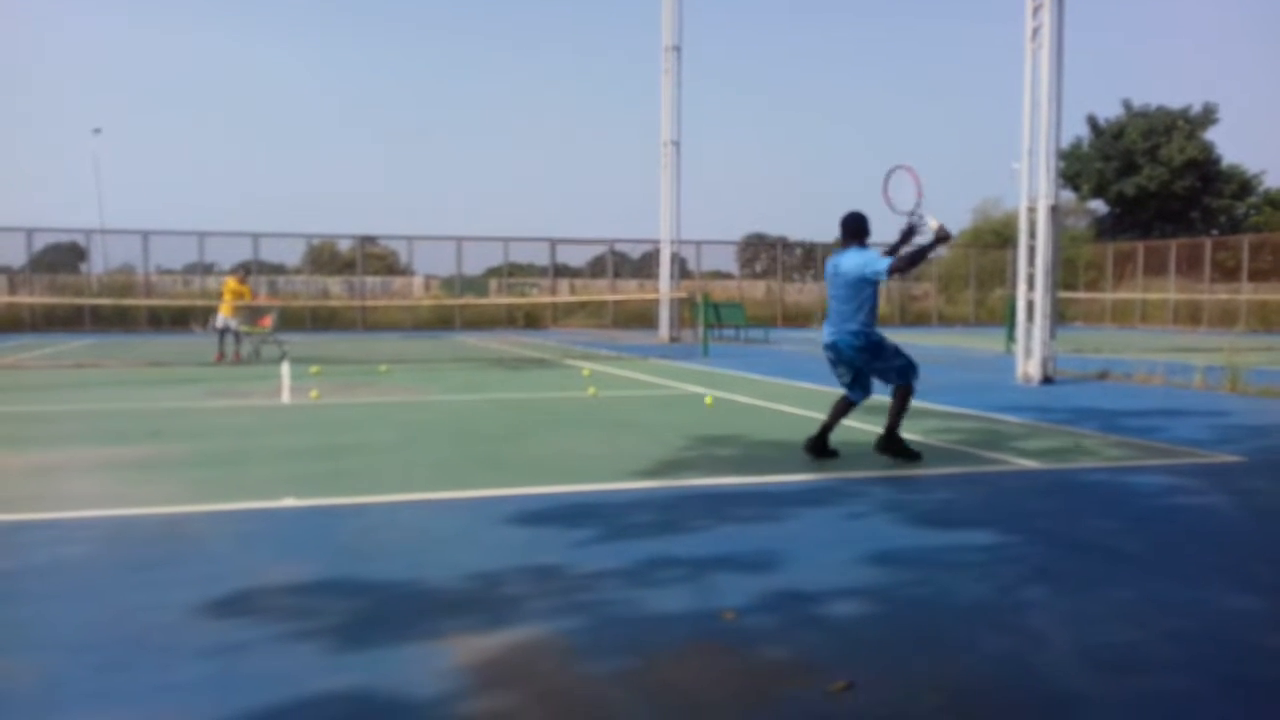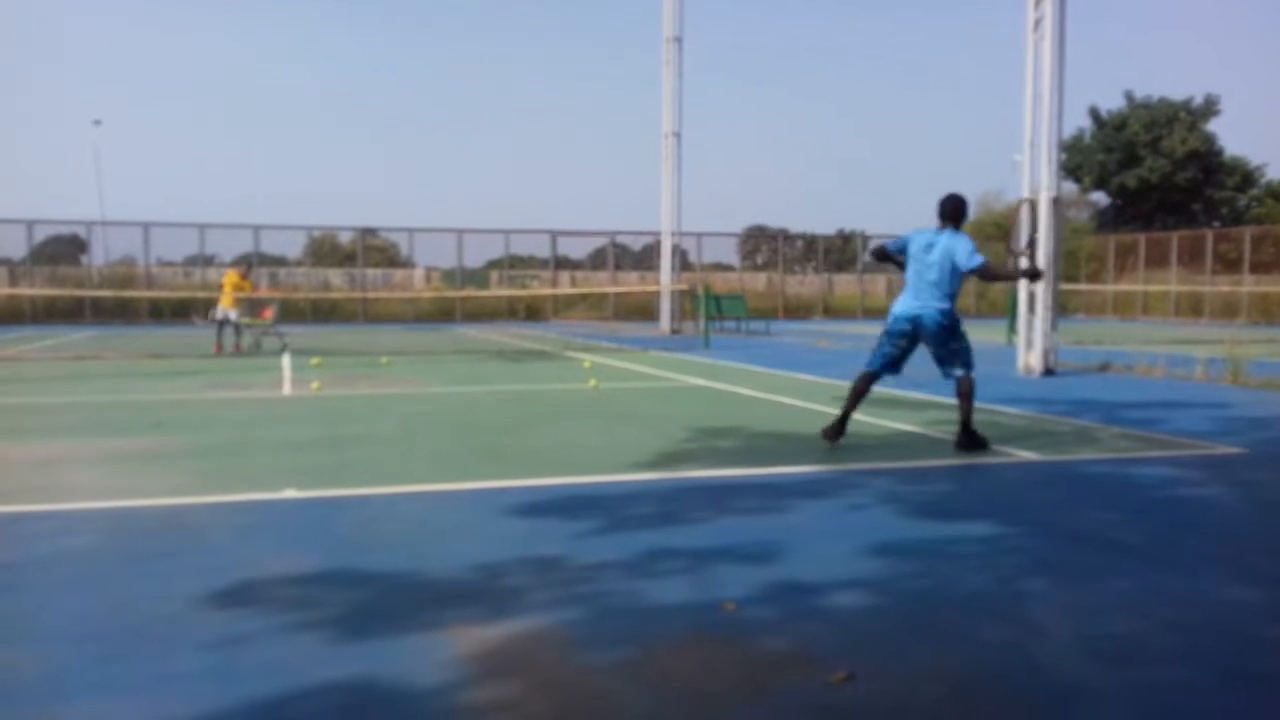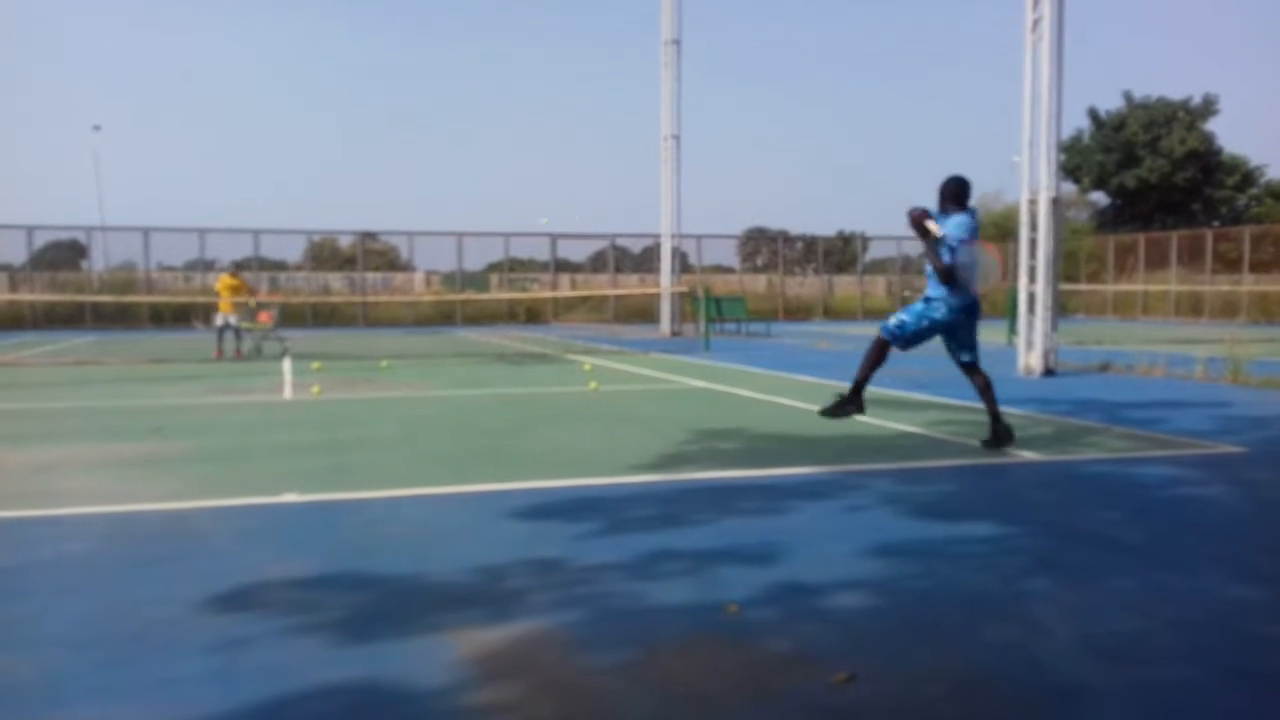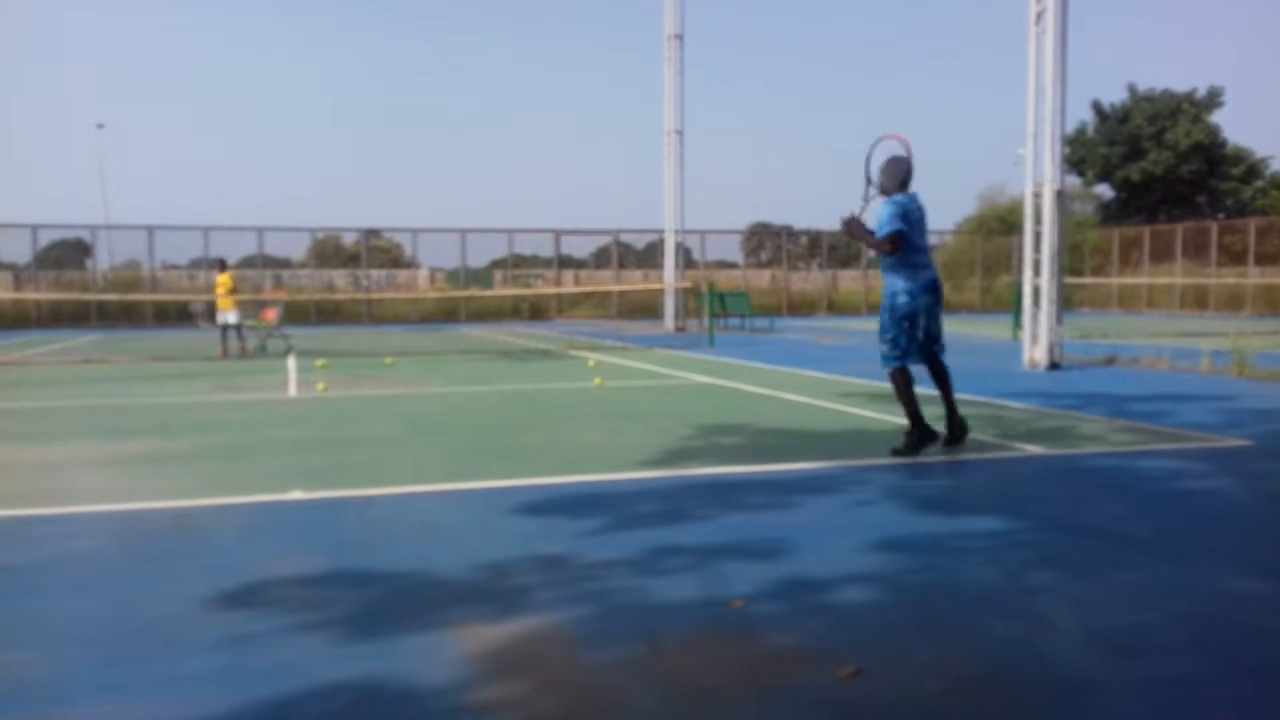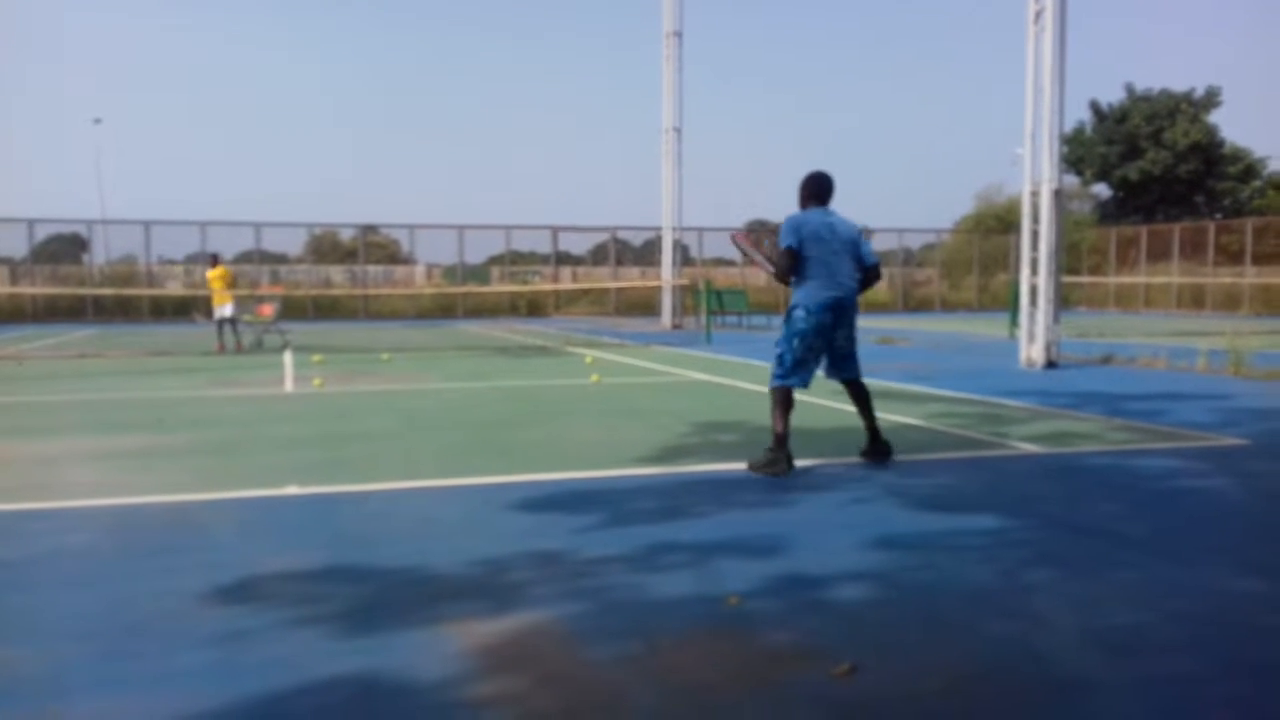
dt=0.4s
person 1, frame 1
left shoulder: (833, 262)
right shoulder: (867, 259)
right elbow: (899, 266)
left wrist: (900, 242)
right wrist: (935, 242)
left hip: (833, 341)
right hip: (859, 339)
left knee: (856, 392)
right knee: (906, 375)
left ankle: (820, 439)
right ankle: (890, 437)
person 1, frame 2
left shoulder: (916, 237)
right shoulder: (962, 243)
left elbow: (877, 253)
right elbow: (983, 272)
left wrist: (901, 263)
right wrist: (1022, 273)
left hip: (903, 315)
right hip: (936, 318)
left knee: (873, 370)
right knee: (962, 371)
left ankle: (840, 423)
right ankle: (966, 432)
person 1, frame 3
left shoulder: (957, 230)
right shoulder: (957, 217)
left elbow: (945, 277)
right elbow: (917, 214)
left wrist: (931, 251)
right wrist: (920, 220)
left hip: (944, 303)
right hip: (965, 304)
left knee: (885, 337)
right knee: (970, 365)
left ankle: (853, 397)
right ankle: (998, 425)
person 1, frame 4
left shoulder: (893, 206)
right shoulder: (912, 203)
left elbow: (891, 246)
left wrist: (860, 234)
right wrist: (861, 230)
left hip: (906, 291)
right hip: (927, 286)
left knee: (895, 362)
right knee: (932, 355)
left ankle: (919, 429)
right ankle: (952, 419)
person 1, frame 5
left shoulder: (795, 223)
right shoulder: (850, 229)
left elbow: (784, 267)
right elbow: (873, 273)
left wrist: (783, 278)
left hip: (808, 307)
right hip: (844, 305)
left knee: (783, 380)
right knee: (850, 377)
left ankle: (780, 451)
right ankle: (877, 441)
